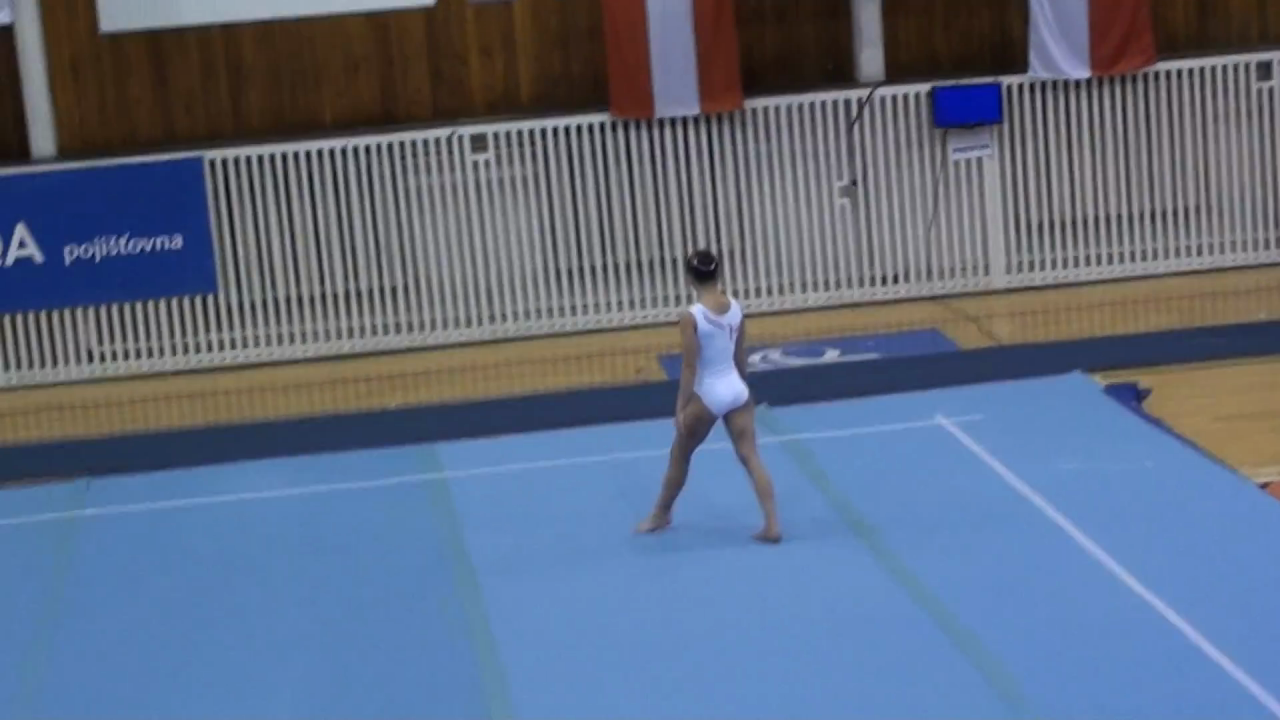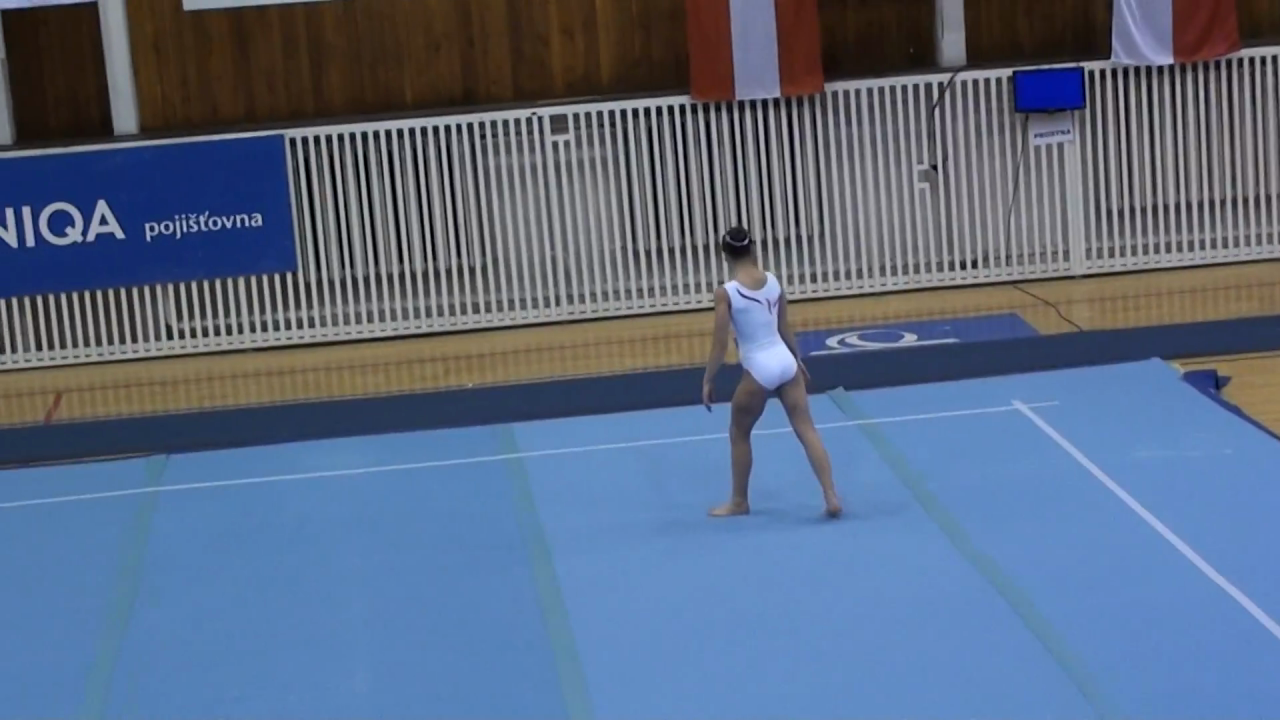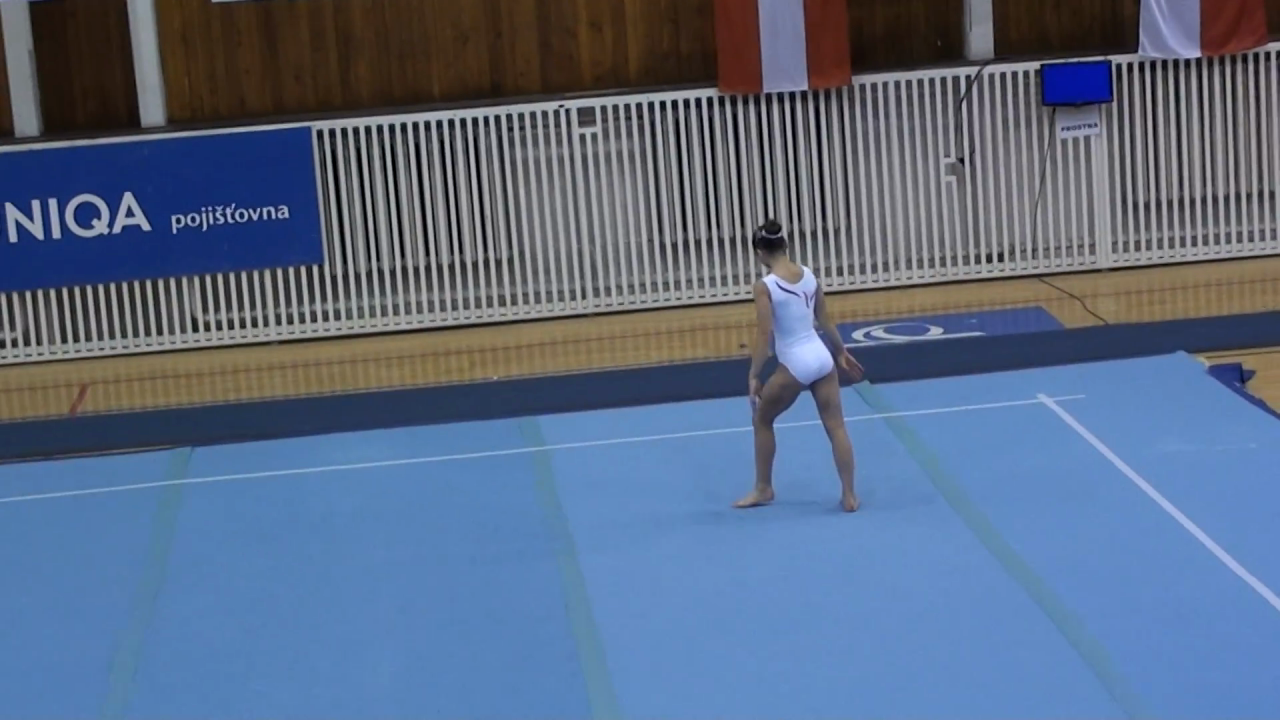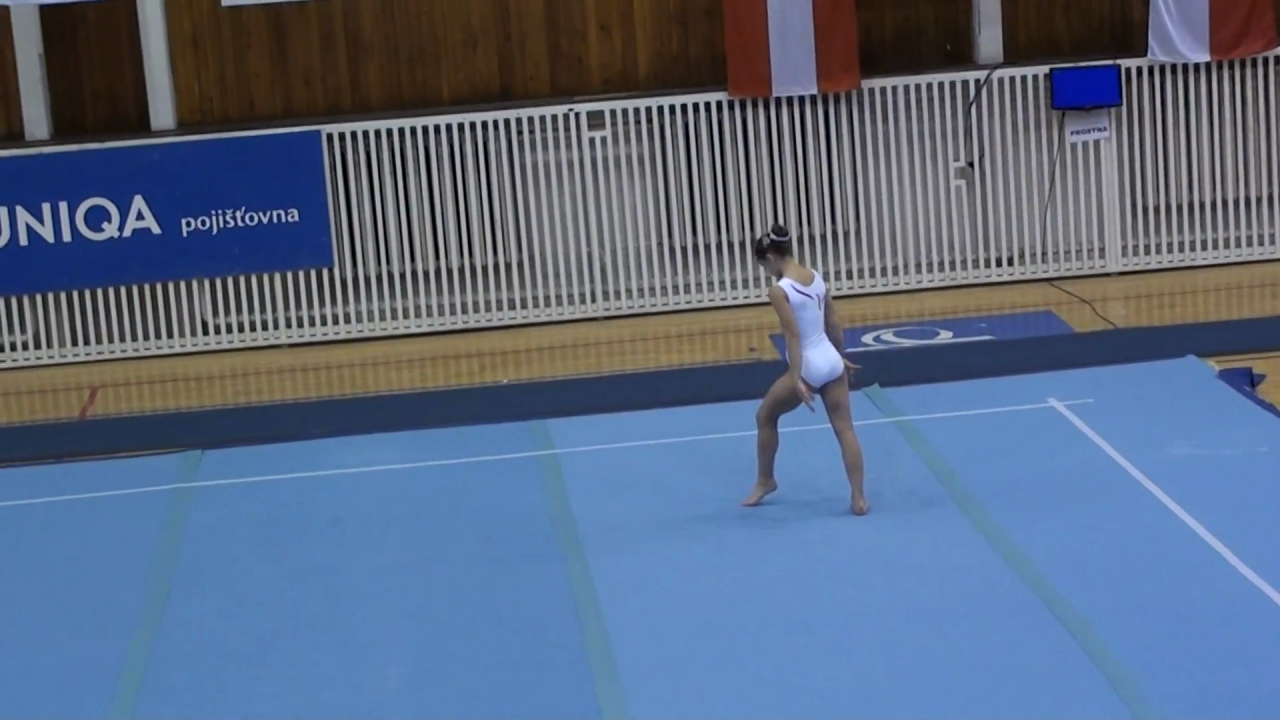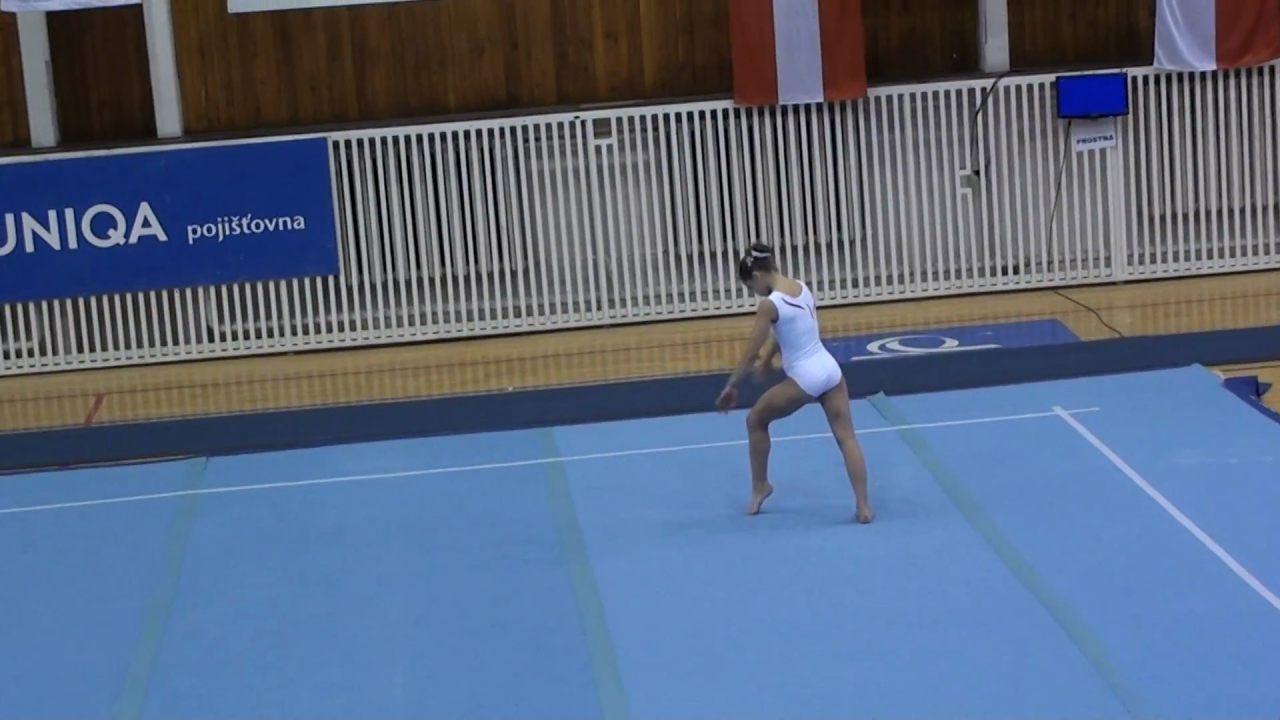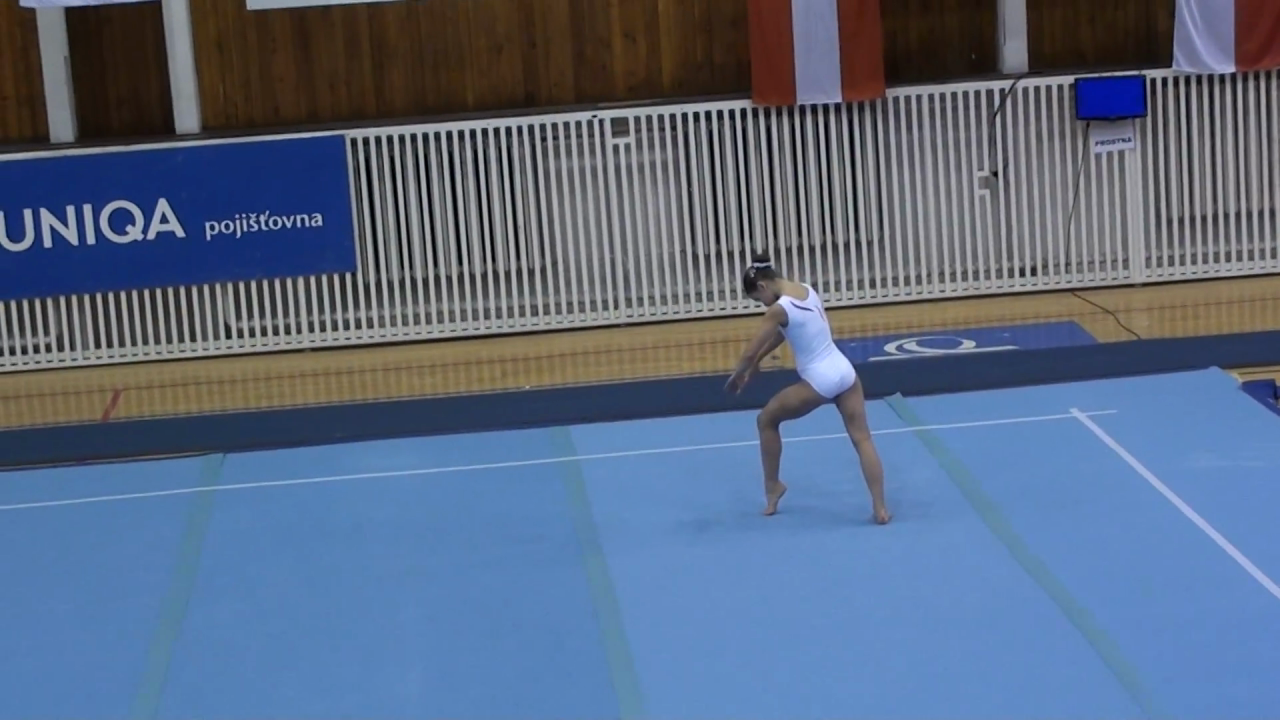
dt=0.3s
person 1, frame 1
left shoulder: (690, 316)
right shoulder: (734, 307)
left elbow: (690, 367)
right elbow: (739, 356)
left wrist: (680, 409)
left hip: (710, 395)
right hip: (736, 391)
left knee: (679, 455)
right knee: (750, 458)
left ankle: (661, 514)
right ankle: (772, 525)
person 1, frame 2
left shoulder: (726, 293)
right shoulder: (773, 281)
left elbow: (720, 342)
right elbow: (783, 328)
left wrist: (708, 380)
right wrist: (797, 360)
left hip: (758, 371)
right hip: (786, 363)
left knee: (739, 434)
right knee: (806, 430)
left ankle: (739, 502)
right ankle: (832, 498)
person 1, frame 3
left shoulder: (764, 286)
right shoulder: (809, 275)
left elbow: (763, 335)
right elbow: (825, 321)
left wrist: (753, 376)
right wrist: (842, 353)
left hip: (794, 365)
right hip: (822, 358)
left knee: (762, 420)
right knee: (836, 427)
left ankle: (763, 489)
right ankle: (849, 496)
person 1, frame 4
left shoulder: (780, 291)
right shoulder: (816, 277)
left elbow: (793, 339)
left wrist: (797, 382)
left hip: (807, 368)
right hip: (833, 361)
left knee: (766, 416)
right knee: (845, 429)
left ankle: (765, 481)
right ankle: (859, 499)
person 1, frame 5
left shoulder: (769, 305)
right shoulder: (802, 287)
left elbow: (750, 354)
left wrist: (731, 386)
right wrist: (766, 357)
left hip: (804, 379)
right hip: (830, 369)
left knee: (755, 420)
right knee: (847, 438)
left ankle: (760, 486)
right ankle: (863, 507)
person 1, frame 6
left shoulder: (778, 310)
right shoulder: (807, 290)
left elbow: (750, 352)
left wrist: (736, 377)
right wrist: (756, 362)
left hip: (819, 382)
right hip: (845, 372)
left knee: (766, 419)
right knee: (862, 439)
left ankle: (773, 486)
right ankle: (880, 508)
